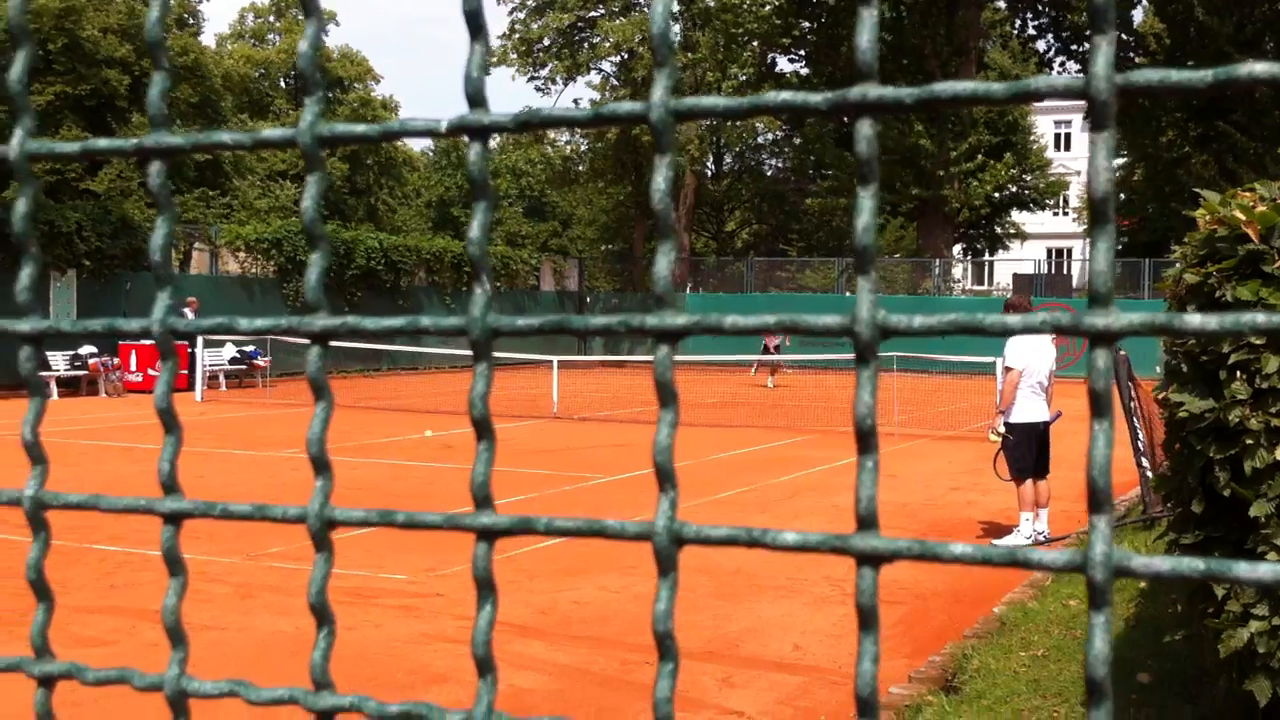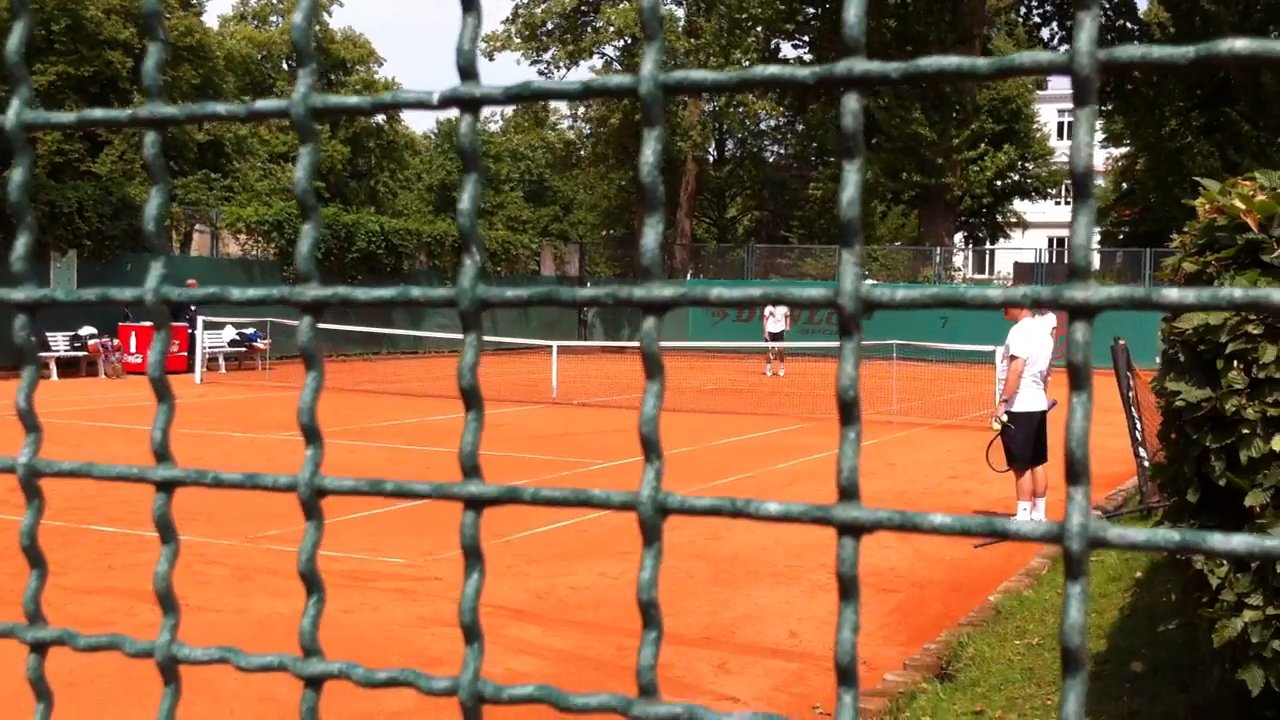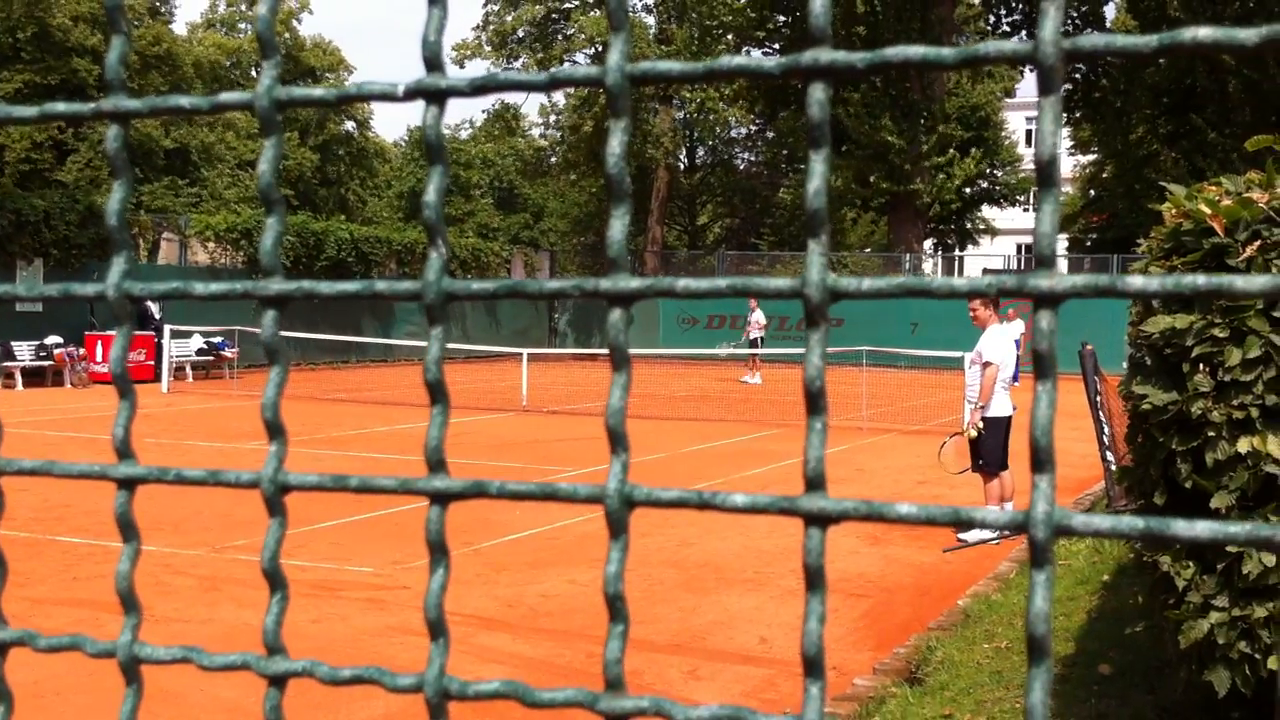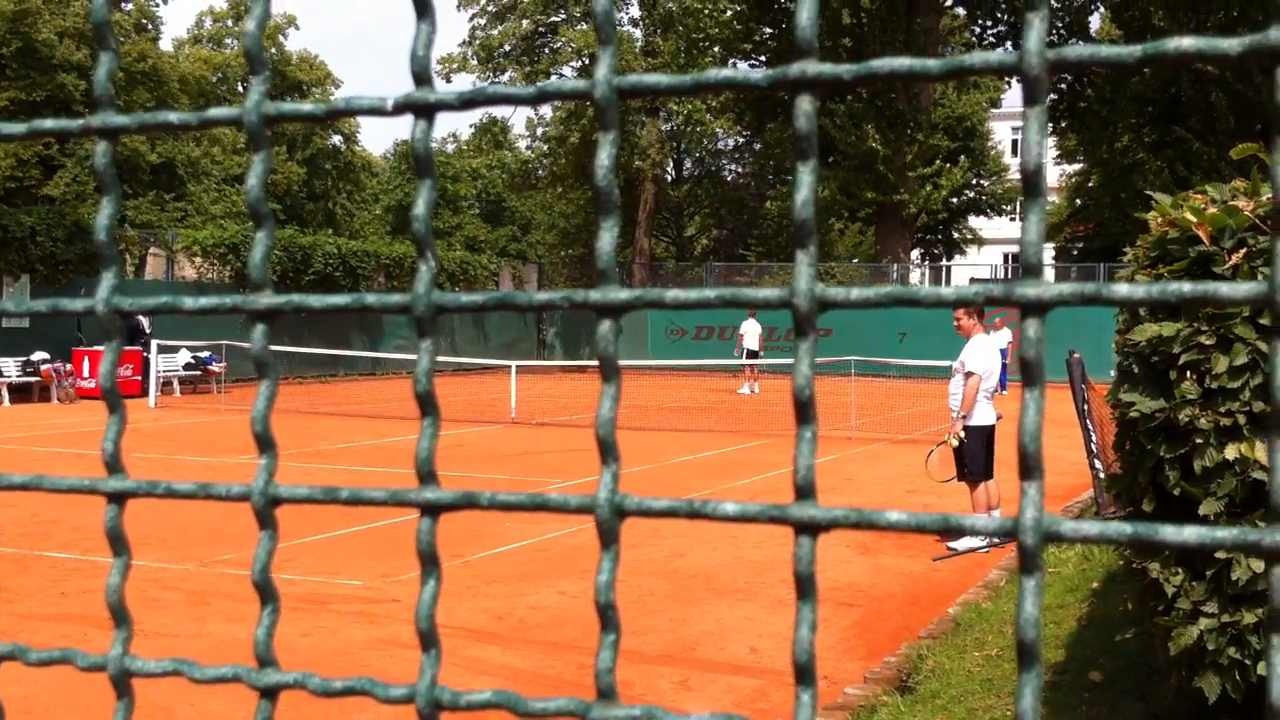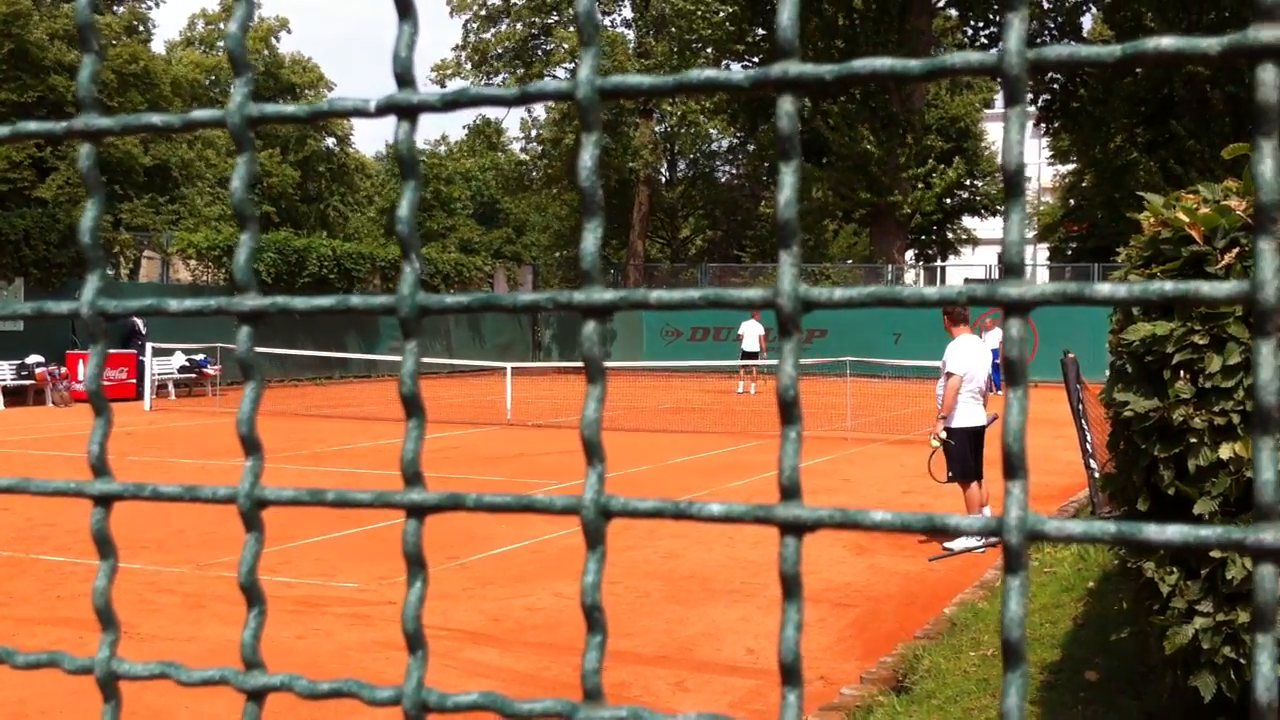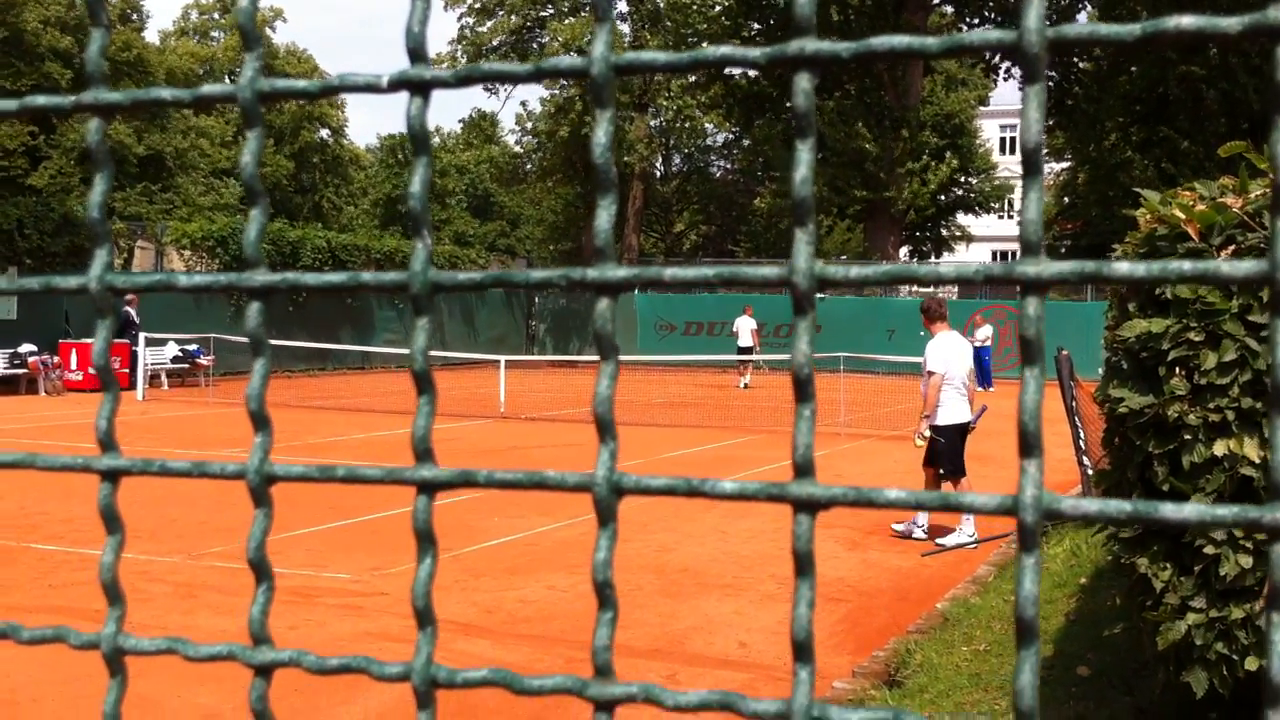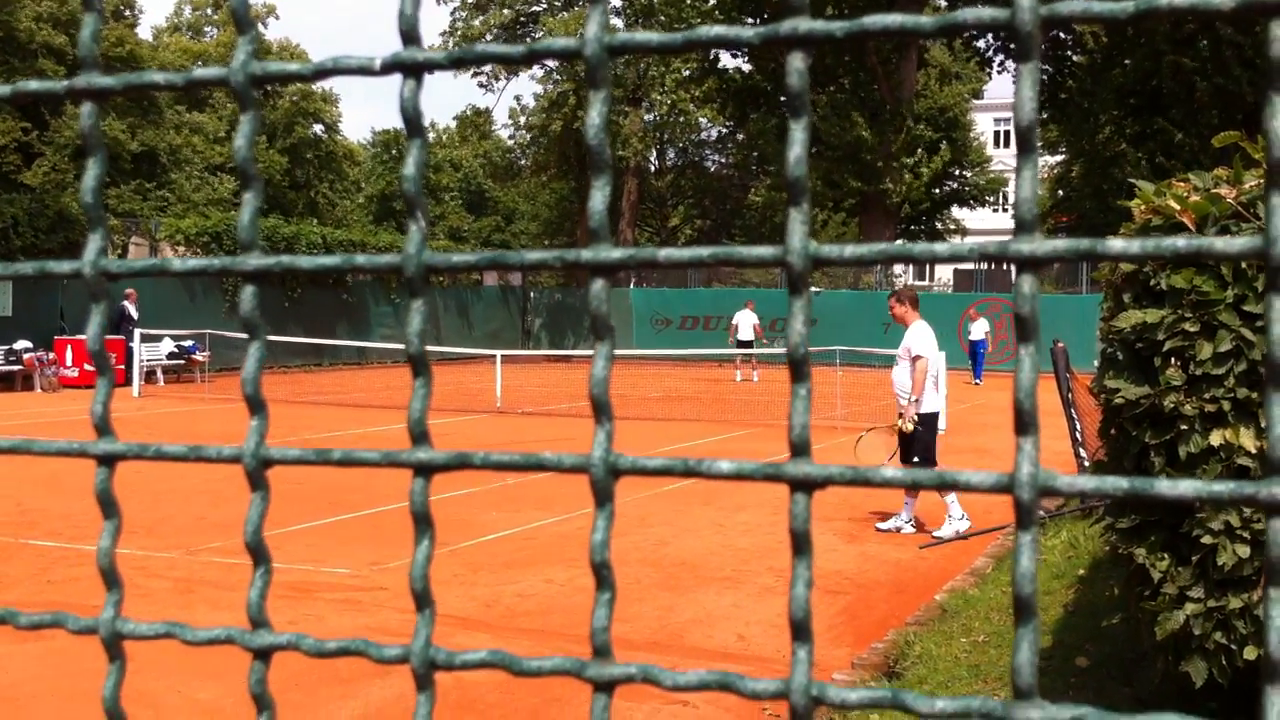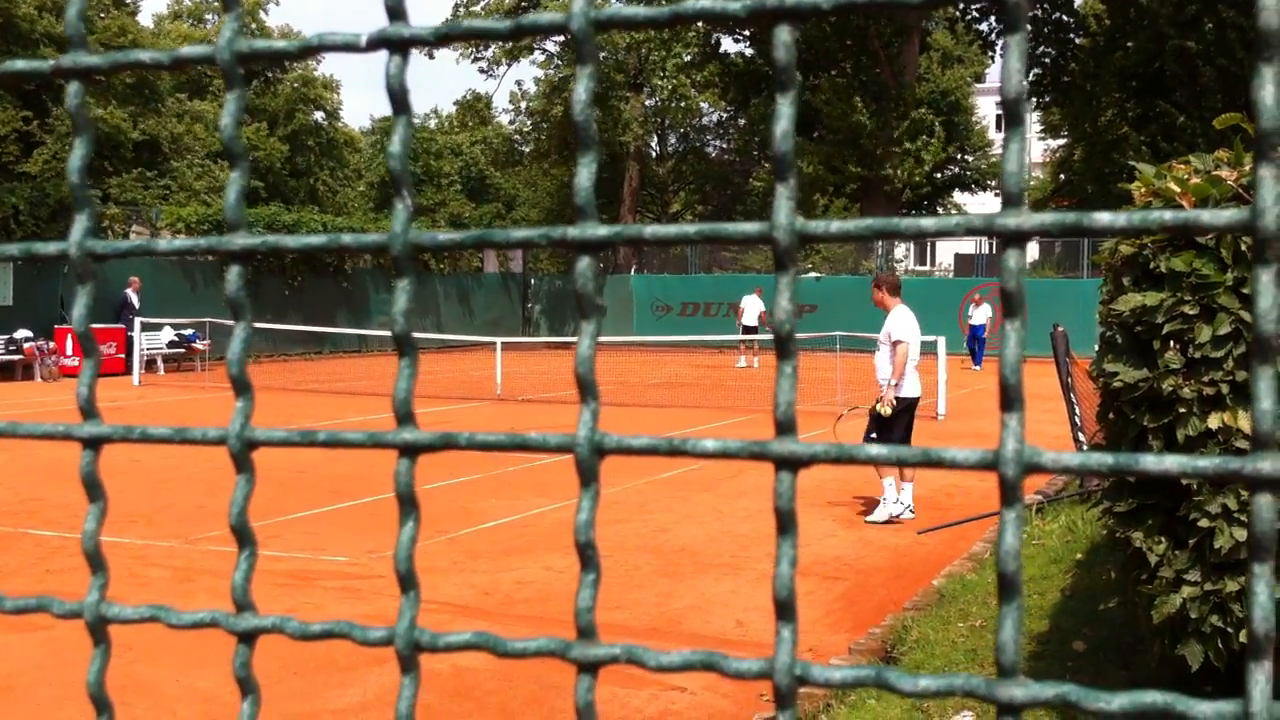
dt=0.5s
person 1, frame 1
left shoulder: (1016, 342)
right shoulder: (1046, 342)
left elbow: (1011, 381)
right elbow: (1050, 382)
left wrist: (999, 413)
left hip: (1019, 418)
right hip: (1040, 417)
left knee: (1023, 476)
right knee: (1039, 475)
left ankle: (1025, 532)
right ankle: (1041, 528)
person 1, frame 2
left shoulder: (1020, 331)
right shoulder: (1042, 330)
left elbow: (1016, 369)
left wrist: (1002, 402)
left hip: (1019, 407)
right hip: (1037, 404)
left knee: (1021, 466)
right knee: (1037, 463)
left ankle: (1022, 520)
right ankle: (1038, 516)
person 1, frame 3
left shoulder: (991, 337)
right shoulder: (1002, 335)
left elbow: (990, 375)
left wrist: (978, 409)
left hip: (989, 413)
right hip: (1001, 411)
left knee: (988, 471)
right knee: (1001, 468)
left ankle: (989, 528)
person 1, frame 4
left shoulder: (975, 346)
right shoulder: (990, 345)
left elbow: (972, 385)
left wrist: (959, 418)
left hip: (972, 422)
right hip: (984, 420)
left knee: (975, 479)
right knee: (986, 477)
left ankle: (979, 536)
person 1, frame 5
left shoulder: (957, 347)
right shoulder: (981, 346)
left elbow: (953, 386)
left wrist: (940, 419)
left hip: (959, 422)
right hip: (976, 420)
left knee: (966, 479)
right knee: (975, 478)
left ankle: (975, 535)
person 1, frame 6
left shoulder: (936, 345)
right shoulder: (962, 342)
left elbow: (934, 384)
right elbow: (970, 382)
left wrist: (924, 418)
right wrist: (970, 412)
left hip: (945, 420)
right hip: (958, 417)
left knee: (955, 476)
right knee: (931, 469)
left ankle: (967, 530)
right ankle: (919, 524)
person 1, frame 7
left shoulder: (918, 332)
right shoulder: (915, 331)
left elbow: (921, 369)
left wrist: (912, 403)
left hip: (920, 410)
right hip: (912, 410)
left knee: (925, 465)
right knee: (910, 464)
left ankle: (957, 516)
right ankle: (905, 518)
person 1, frame 8
left shoulder: (898, 317)
right shoulder: (903, 315)
left elbow: (902, 353)
left wrist: (891, 387)
left hip: (898, 392)
right hip: (908, 392)
left knee: (876, 444)
right knee: (902, 448)
left ankle: (891, 499)
right ankle: (905, 502)
